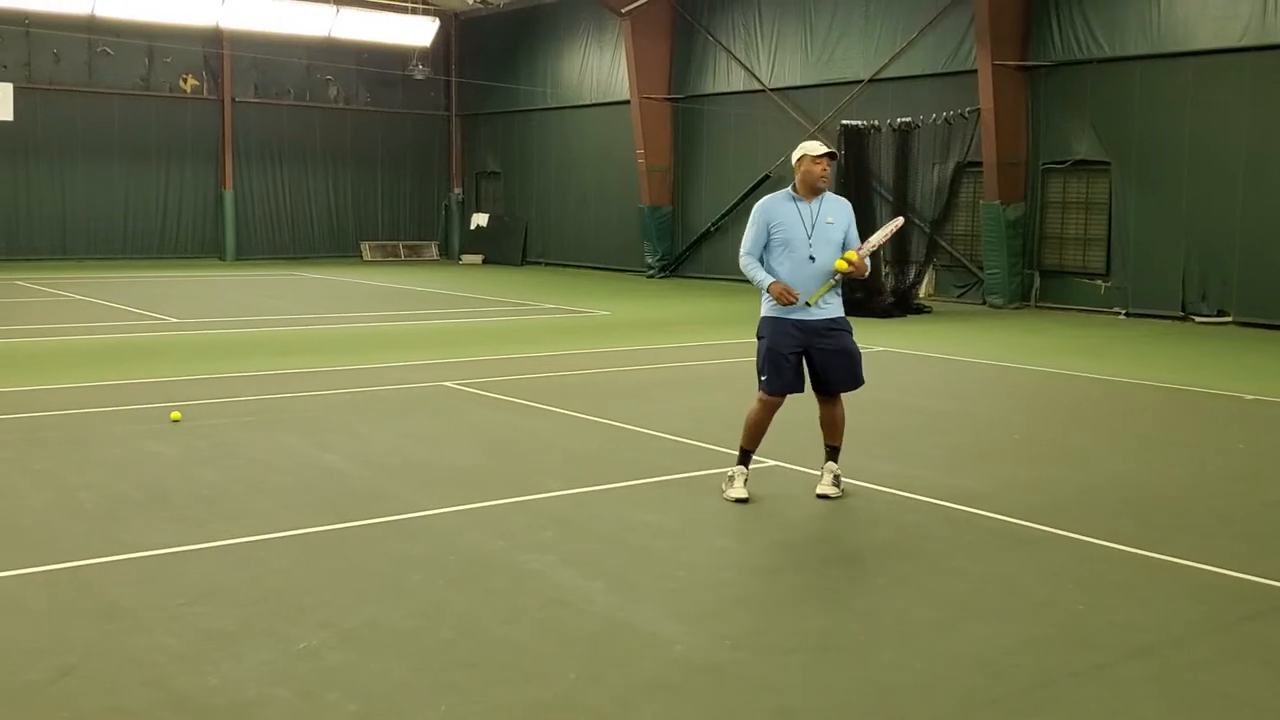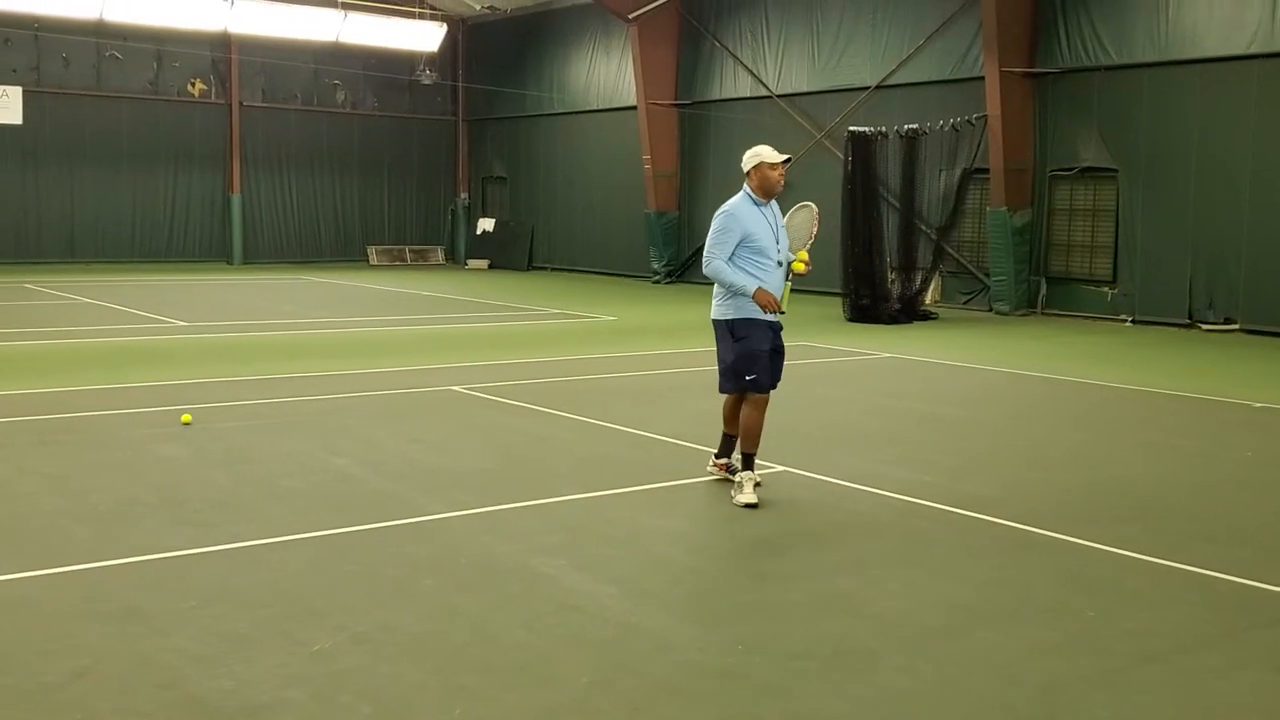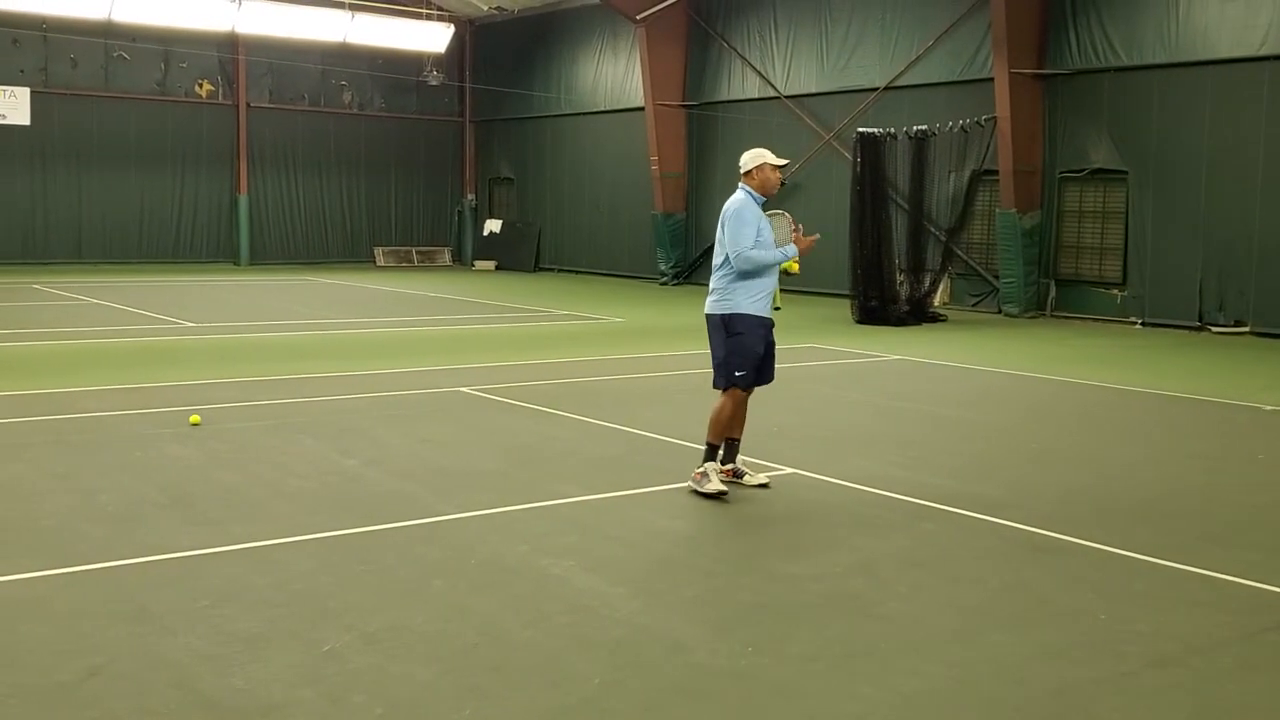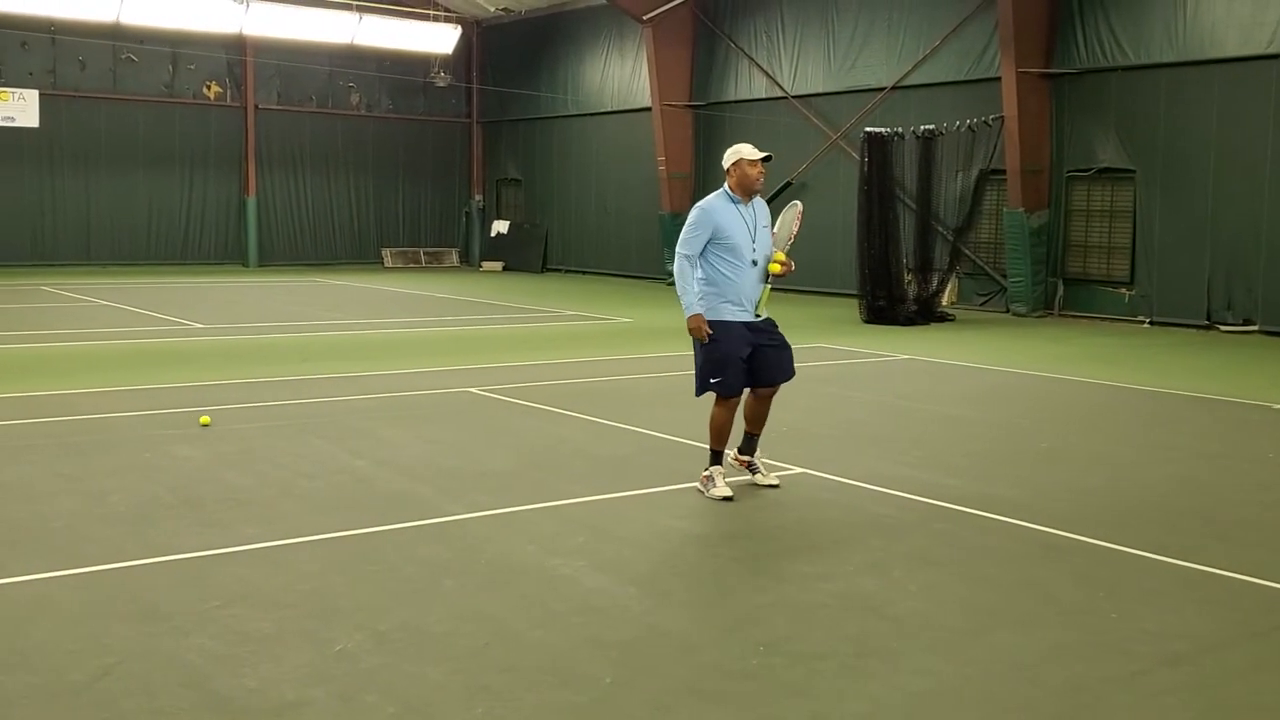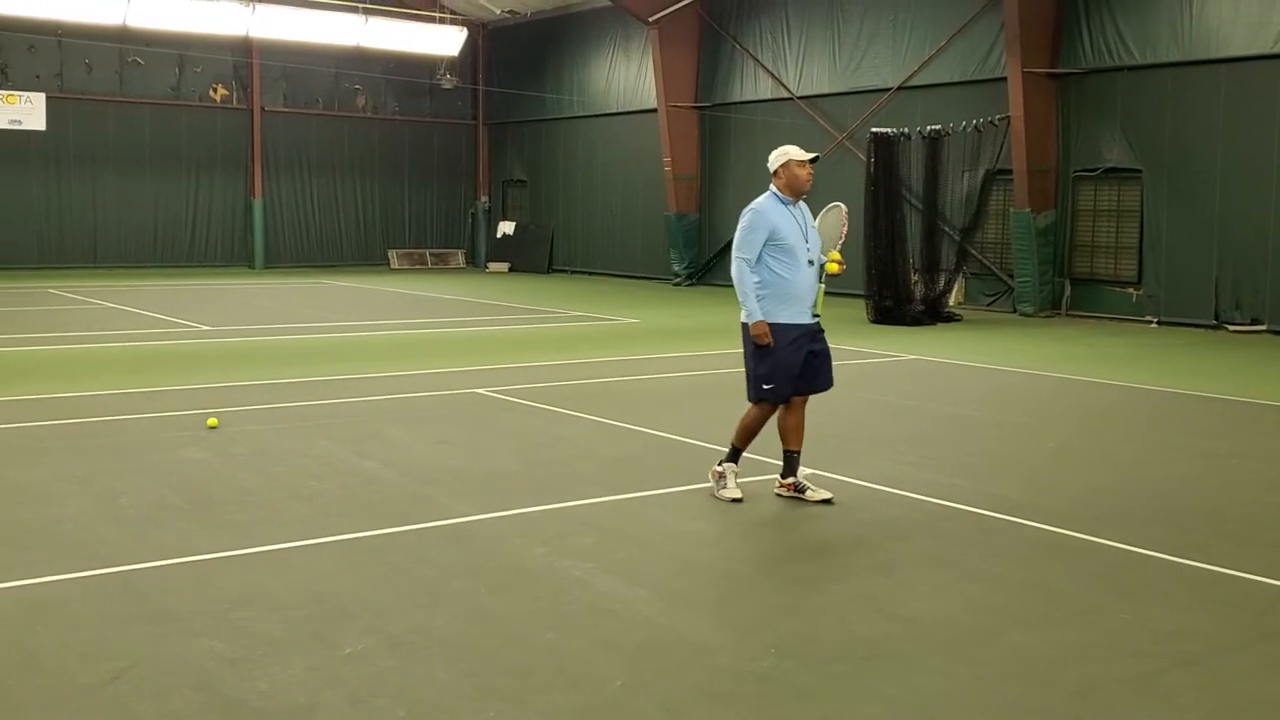
dt=1s
person 1, frame 1
left shoulder: (842, 208)
right shoulder: (768, 207)
left elbow: (858, 254)
right elbow: (747, 257)
left wrist: (862, 267)
right wrist: (770, 284)
left hip: (828, 319)
right hip: (779, 319)
left knee: (830, 395)
right knee: (770, 397)
left ankle: (831, 466)
right ankle: (740, 468)
person 1, frame 2
left shoulder: (772, 208)
right shoulder: (733, 212)
right elbow: (711, 263)
left wrist: (794, 261)
right wrist: (753, 290)
left hip: (766, 317)
right hip: (740, 318)
left knee: (743, 392)
right knee: (756, 394)
left ankle: (723, 458)
right ankle: (745, 474)
person 1, frame 3
left shoulder: (751, 206)
right shoulder: (741, 206)
right elbow: (742, 259)
left wrist: (784, 263)
right wrist: (791, 250)
left hip: (752, 313)
right hip: (734, 313)
left knee: (742, 390)
right knee: (735, 390)
left ankle: (729, 463)
right ankle: (706, 468)
person 1, frame 4
left shoulder: (762, 208)
right shoulder: (709, 210)
right elbow: (683, 260)
left wrist: (780, 265)
right wrist: (691, 311)
left hip: (757, 318)
right hip: (720, 320)
left knee: (767, 387)
right knee: (728, 395)
left ankle: (746, 454)
right ankle: (712, 471)
person 1, frame 5
left shoulder: (803, 210)
right shoulder: (761, 211)
right elbow: (740, 265)
left wrist: (827, 263)
right wrist: (755, 317)
left hip: (805, 323)
right hip: (773, 325)
left knee: (797, 400)
right knee: (769, 401)
left ankle: (790, 478)
right ankle: (727, 466)
